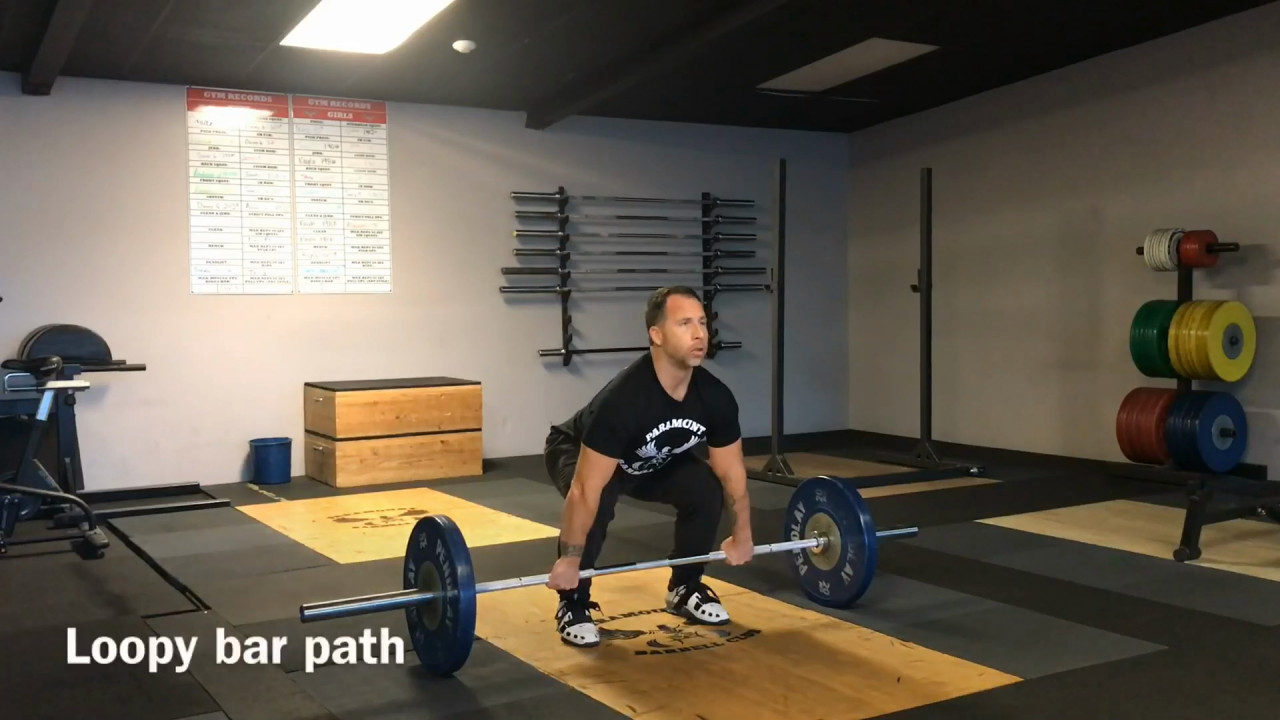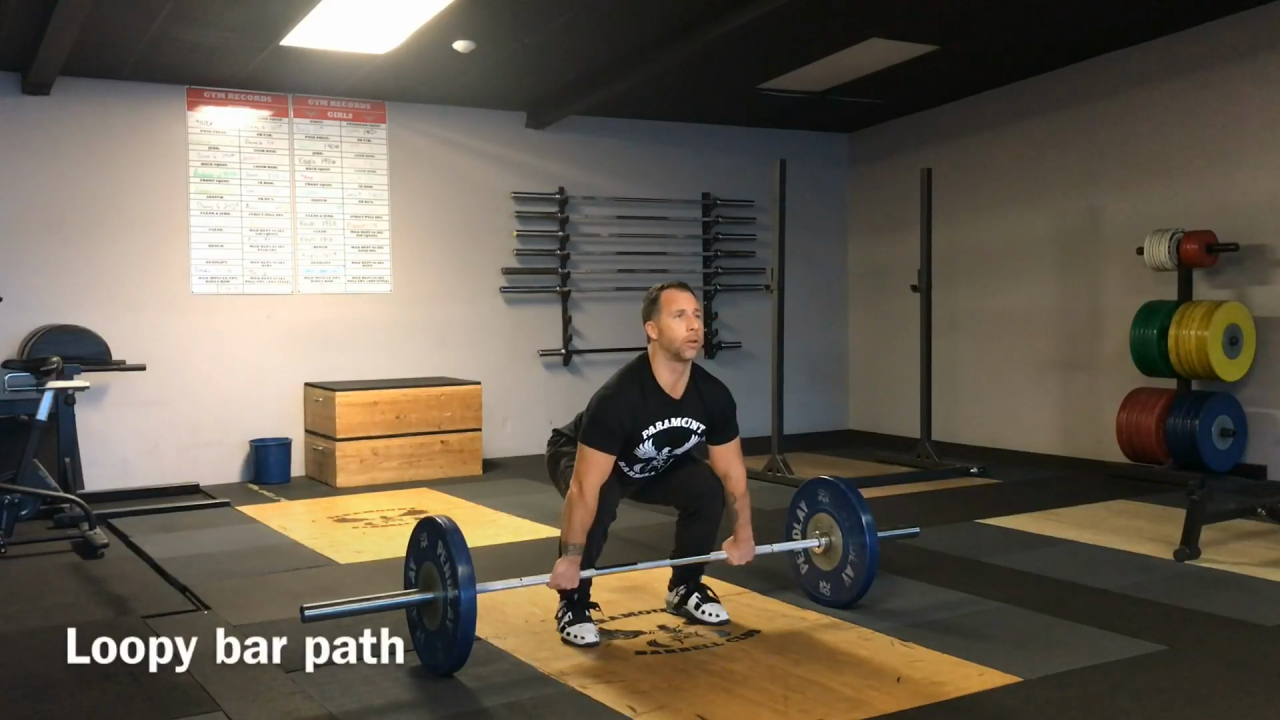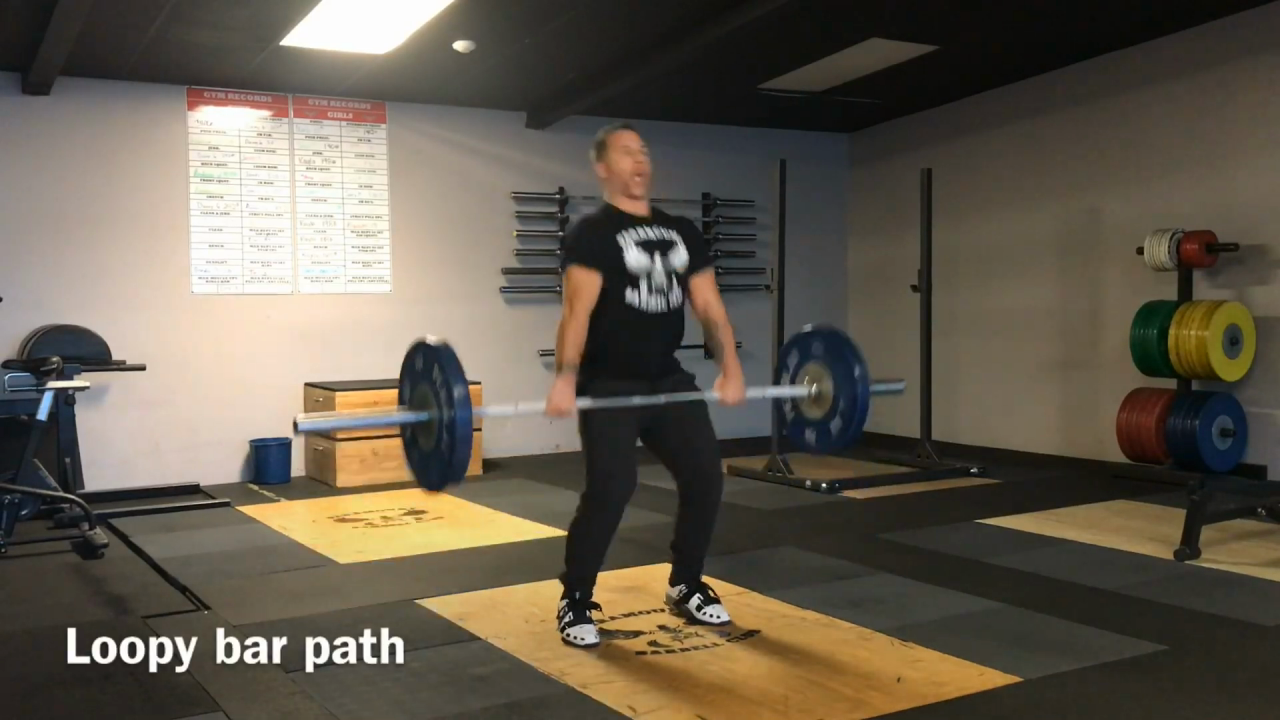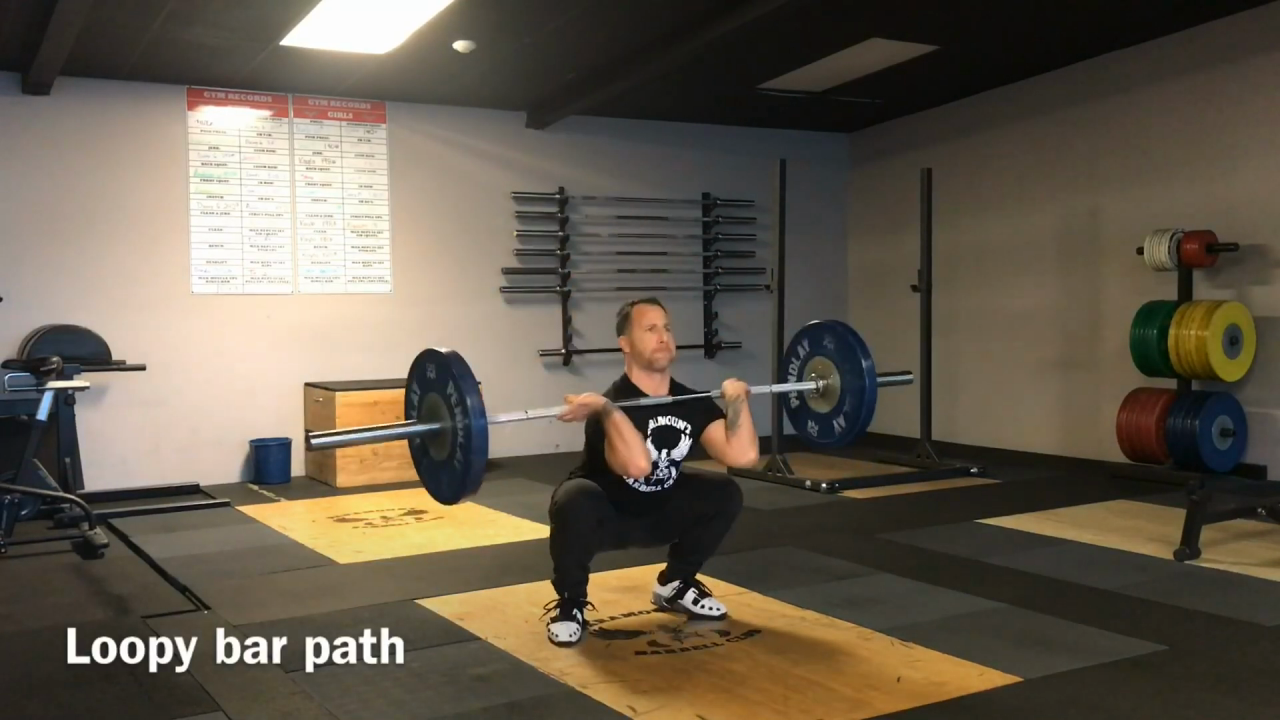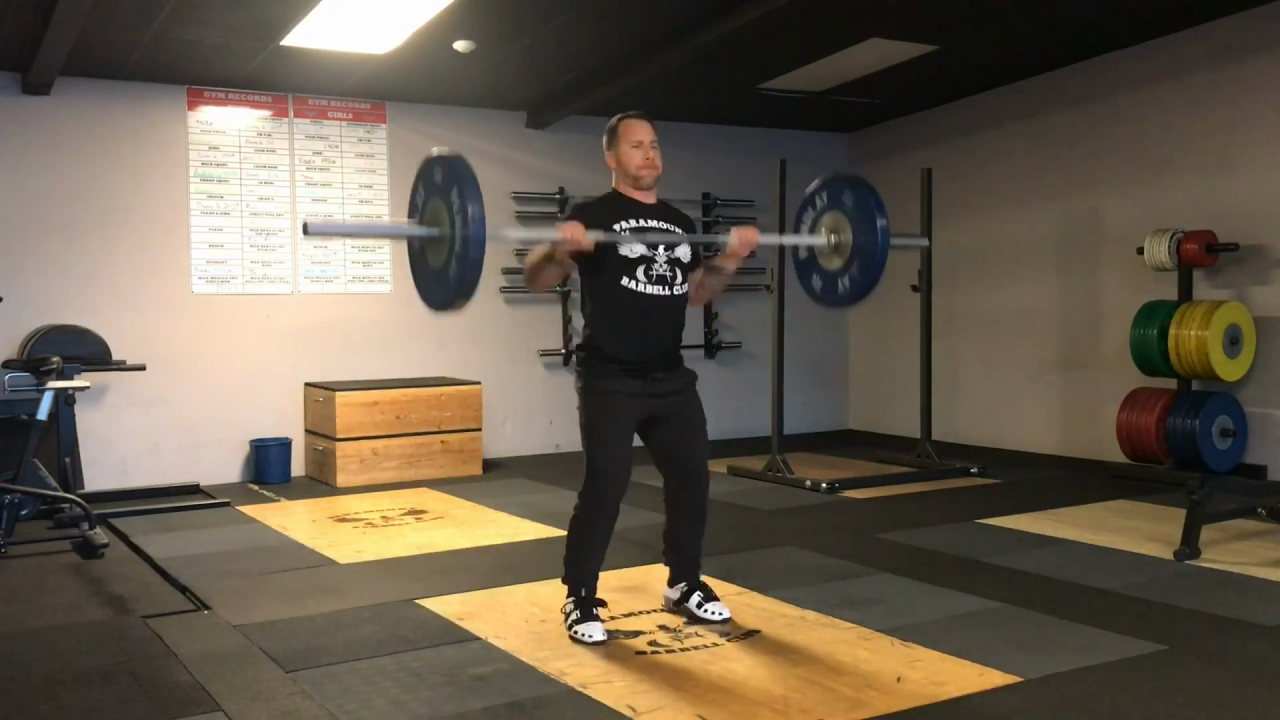
dt=1s
person 1, frame 1
left shoulder: (715, 397)
right shoulder: (623, 399)
left elbow: (732, 473)
right elbow: (586, 490)
left wrist: (742, 536)
right wrist: (569, 560)
left hip: (651, 460)
right hip: (576, 451)
left knee: (707, 489)
right knee: (598, 504)
left ankle: (685, 588)
right ankle: (572, 604)
person 1, frame 2
left shoulder: (713, 395)
right shoulder: (619, 398)
left elbow: (731, 471)
right elbow: (585, 488)
left wrist: (743, 535)
right wrist: (570, 559)
left hip: (654, 464)
right hip: (576, 456)
left knee: (707, 490)
right knee: (598, 505)
left ankle: (685, 589)
right ankle: (573, 604)
person 1, frame 3
left shoulder: (682, 230)
right shoulder: (594, 232)
left elbow: (709, 306)
right elbow: (577, 305)
left wrist: (730, 369)
right wrist: (565, 378)
left hip: (669, 381)
right hip: (608, 384)
left knee: (705, 478)
right knee: (611, 487)
left ankle: (686, 585)
right ankle: (576, 601)
person 1, frame 4
left shoulder: (692, 404)
right shoulder: (614, 406)
left elbow: (743, 455)
right elbow: (637, 466)
left wrist: (736, 399)
right wrist: (604, 408)
left hip: (656, 509)
right hip: (600, 512)
left knee: (725, 496)
right knee: (576, 505)
left ankle: (675, 582)
right ankle: (570, 603)
person 1, frame 5
left shoulder: (679, 222)
right shoulder: (594, 214)
left elbow: (699, 293)
right elbow: (536, 277)
left wrist: (732, 258)
right wrist: (562, 246)
left hip: (671, 377)
right hip: (609, 377)
left knee: (691, 478)
right knee: (606, 485)
left ankle: (685, 585)
right ankle: (580, 599)
